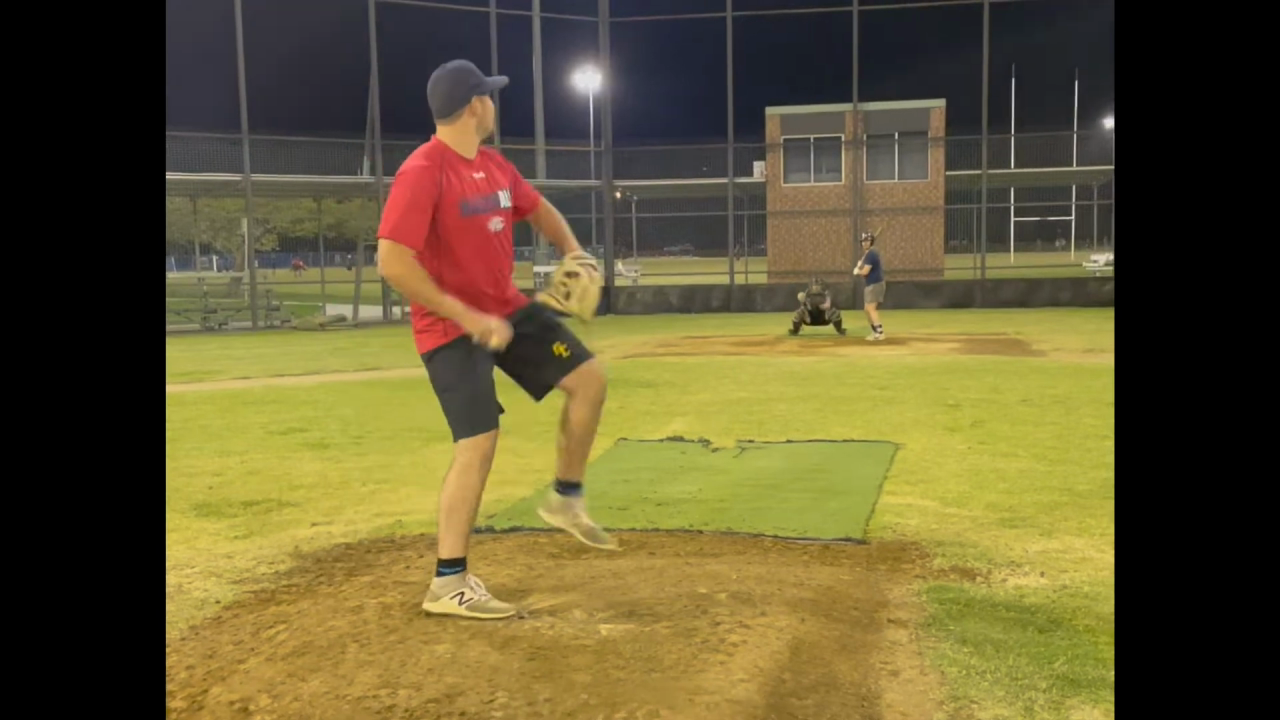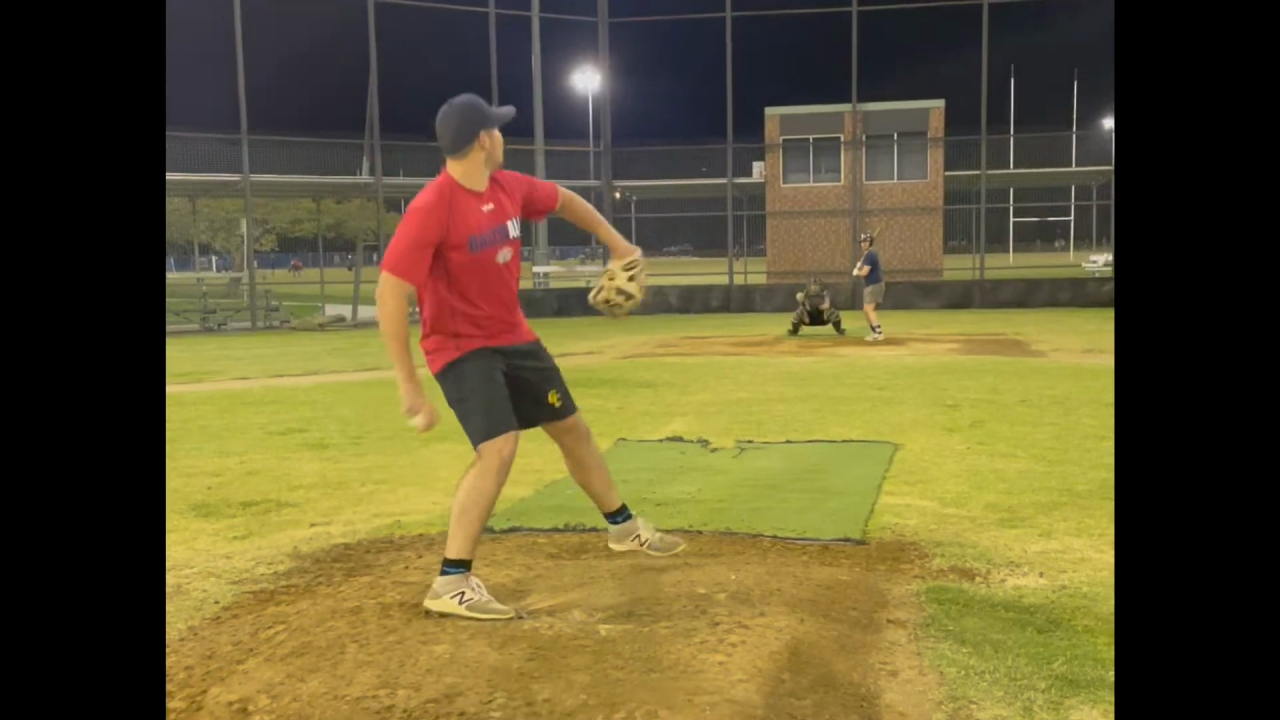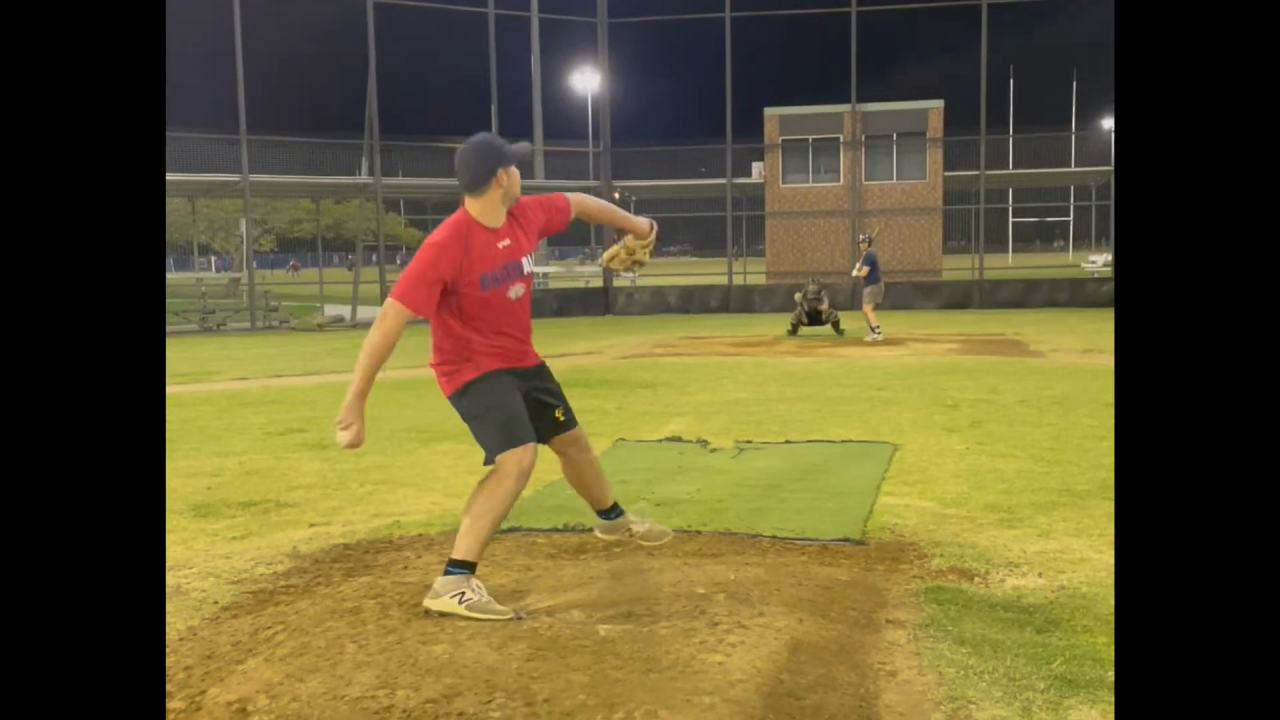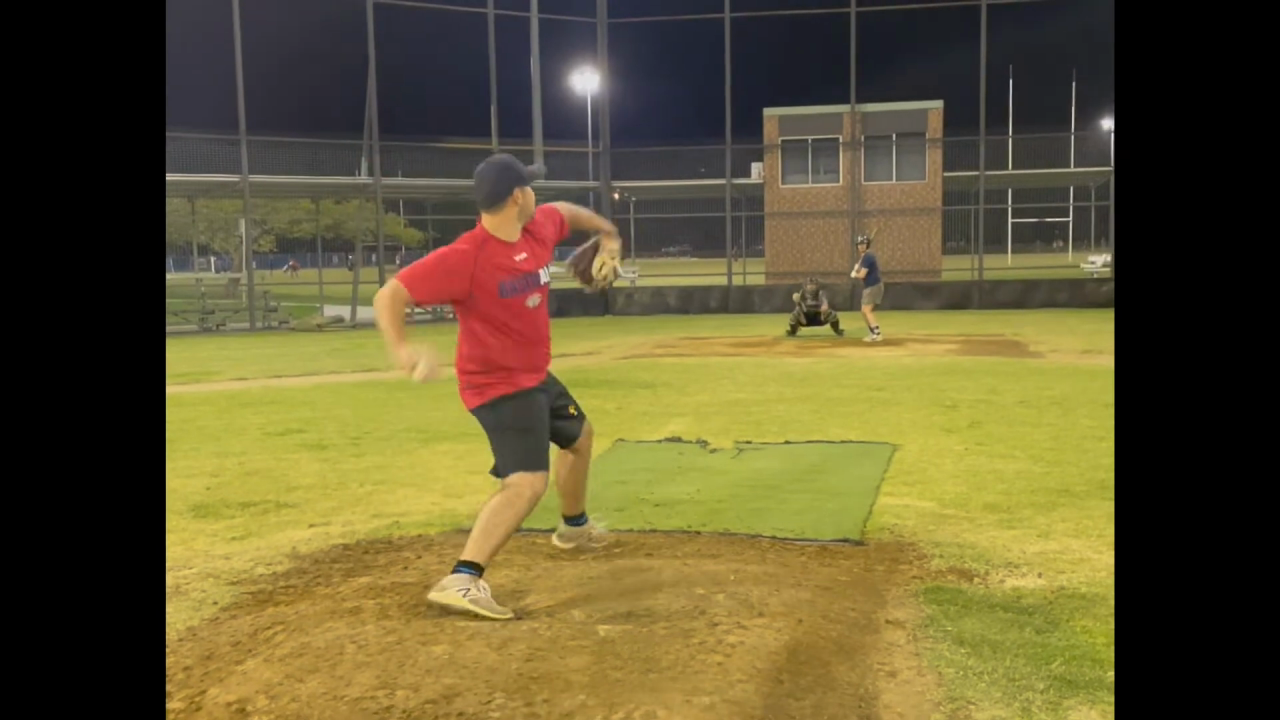
dt=0.1s
person 1, frame 1
left shoulder: (497, 168)
right shoulder: (420, 173)
left elbow: (541, 209)
right elbow: (391, 265)
left wrist: (575, 254)
right wrist: (467, 316)
left hip: (507, 310)
right hip: (450, 329)
left knee: (590, 378)
right knee: (479, 443)
left ankle: (568, 498)
right ankle: (449, 583)
person 1, frame 2
left shoulder: (511, 188)
right shoulder: (429, 209)
left elbow: (566, 200)
right elbow: (390, 295)
left wrist: (617, 245)
right wrist: (408, 385)
left hip: (514, 338)
right hip: (461, 348)
left knee: (571, 429)
right knee: (498, 447)
left ankle: (624, 527)
right ankle: (451, 583)
person 1, frame 3
left shoulder: (529, 215)
right shoulder: (447, 246)
left elbow: (577, 203)
right elbow: (389, 319)
left wrist: (631, 221)
right wrist: (354, 402)
left hip: (522, 364)
right hip: (473, 373)
left knee: (571, 437)
right knee: (516, 459)
left ankle: (613, 520)
right ankle: (454, 584)
person 1, frame 4
left shoulder: (541, 229)
right shoulder: (462, 258)
left elbow: (564, 209)
right elbow: (387, 297)
left wrist: (602, 229)
right wrist: (402, 349)
left hip: (536, 379)
right hip: (498, 389)
left knee: (580, 436)
right knee: (527, 481)
left ankle: (574, 527)
right ankle: (461, 579)
